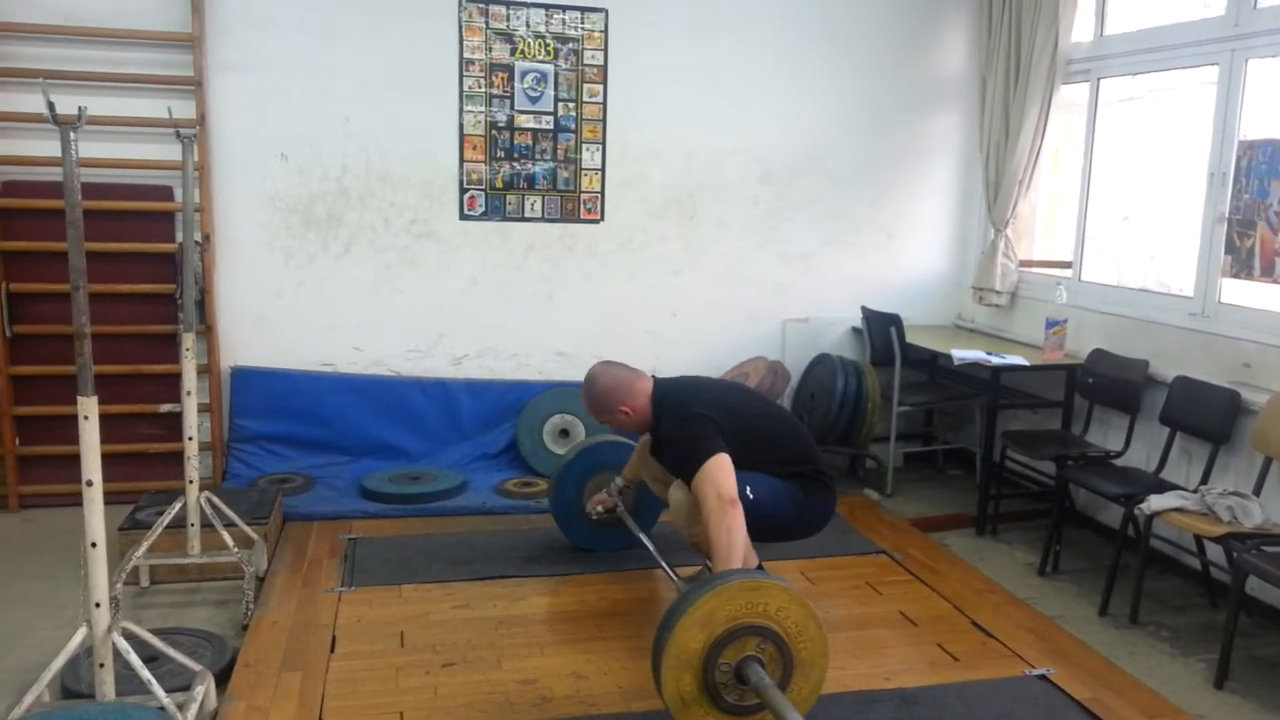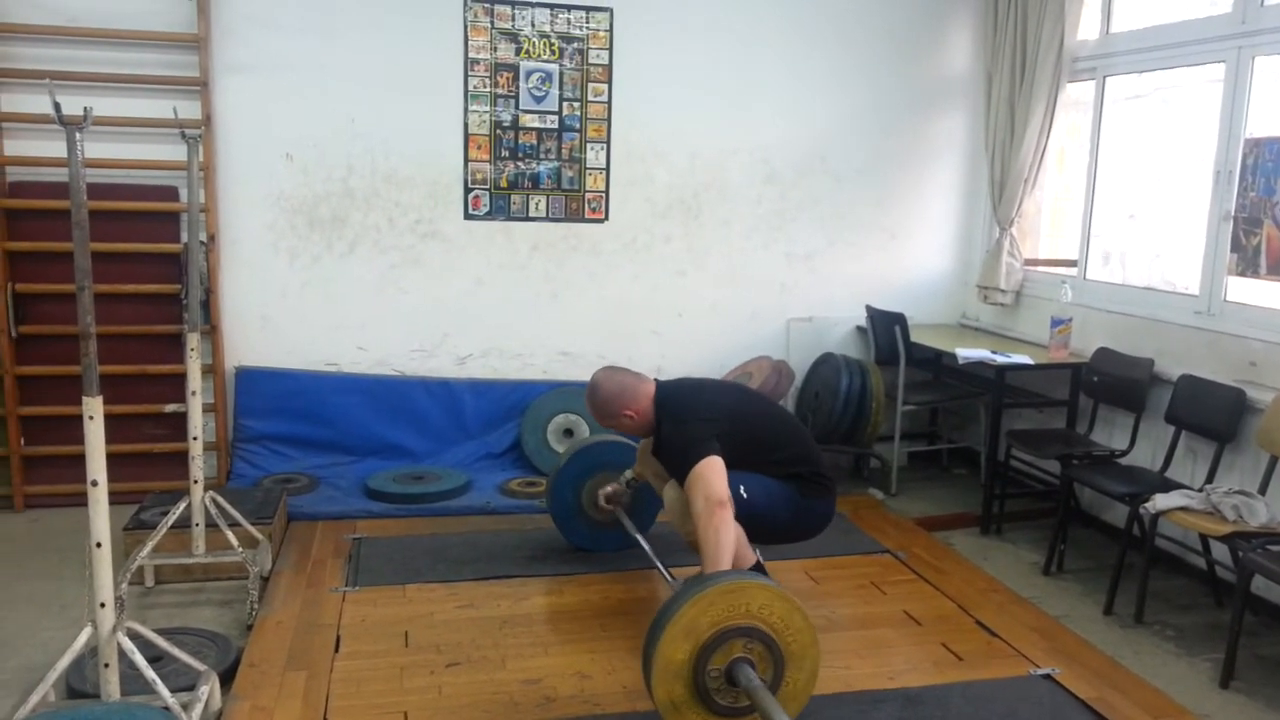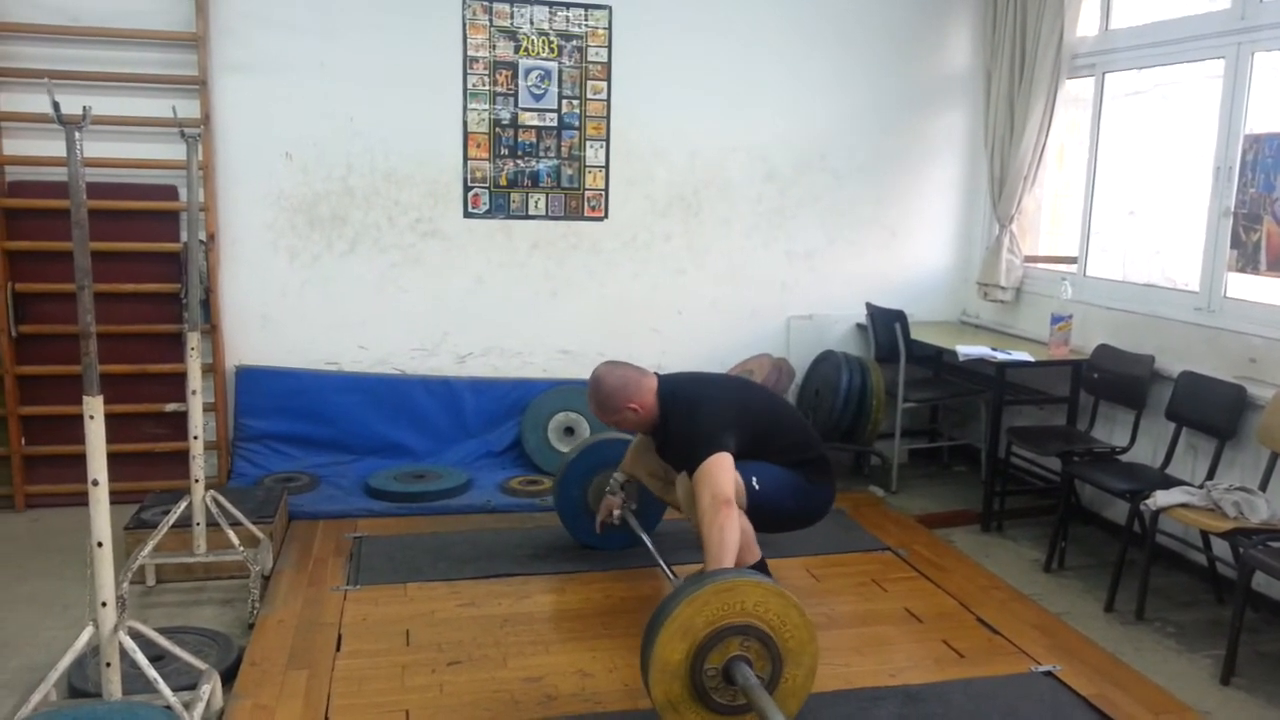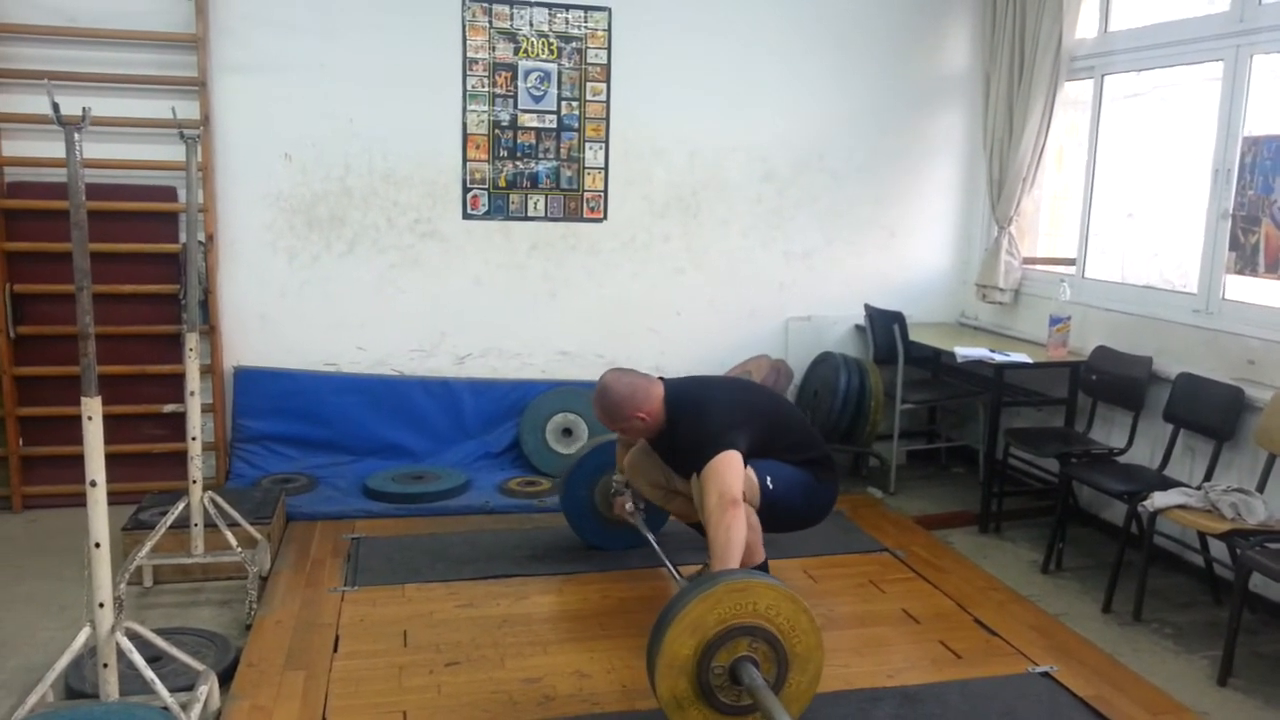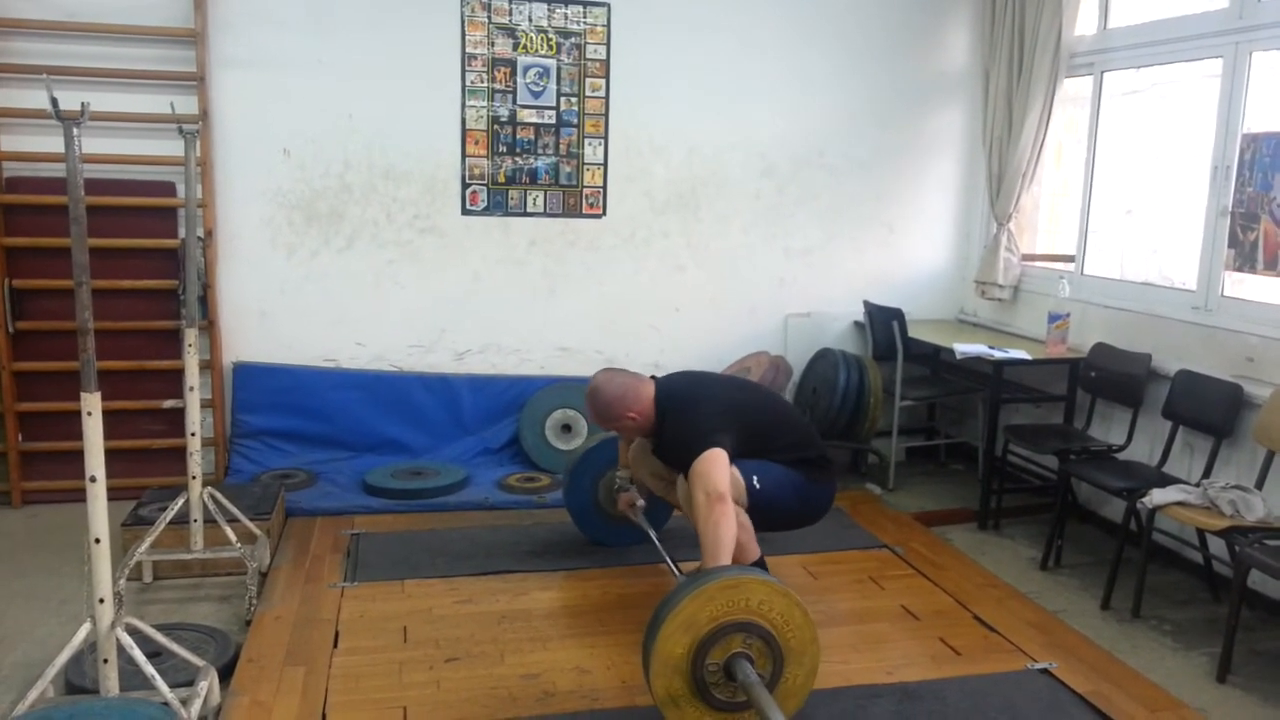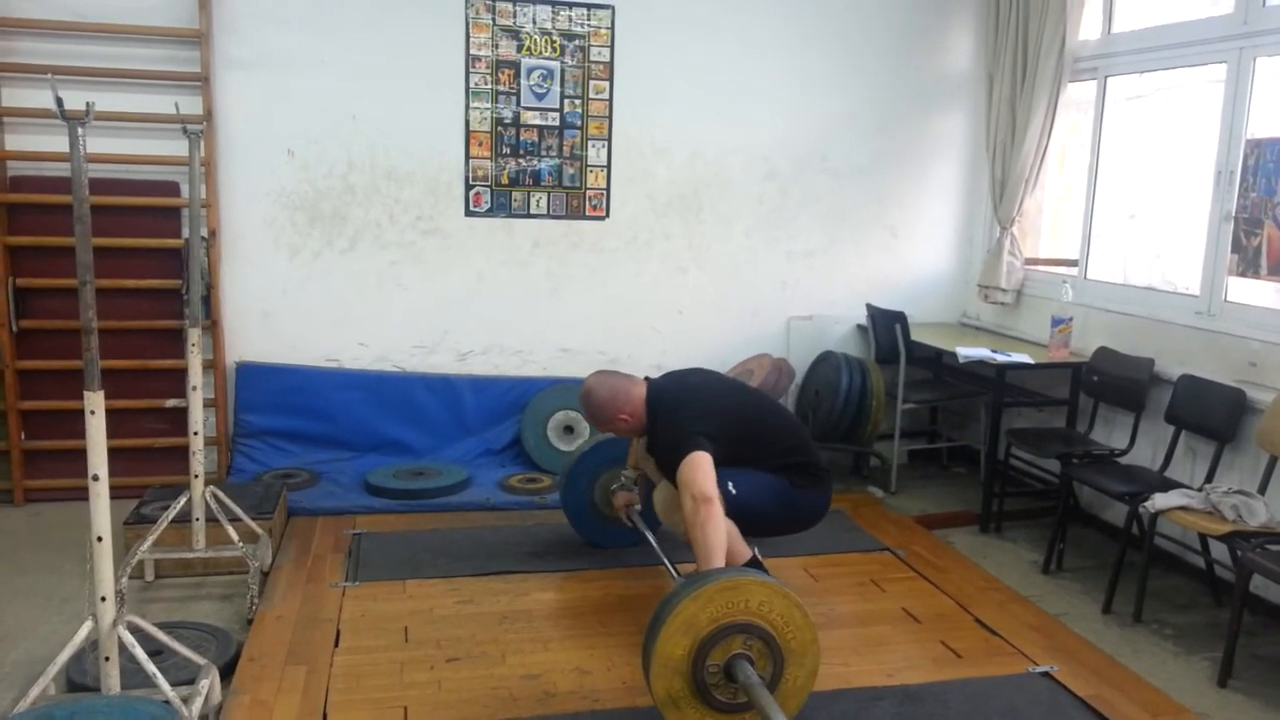
dt=0.3s
person 1, frame 1
left shoulder: (685, 422)
right shoulder: (667, 397)
left elbow: (724, 505)
right elbow: (649, 443)
left hip: (804, 497)
left knee: (688, 498)
right knee: (651, 455)
right ankle: (742, 563)
person 1, frame 2
left shoulder: (686, 425)
right shoulder: (668, 398)
left elbow: (714, 507)
right wrist: (626, 484)
left hip: (804, 500)
left knee: (683, 498)
right knee: (652, 454)
right ankle: (741, 557)
person 1, frame 3
left shoulder: (696, 419)
right shoulder: (665, 394)
left elbow: (719, 504)
right wrist: (618, 487)
left hip: (805, 486)
left knee: (696, 489)
right knee: (644, 455)
right ankle: (742, 552)
person 1, frame 4
left shoulder: (706, 423)
right shoulder: (663, 399)
left elbow: (726, 503)
right wrist: (624, 488)
left hip: (809, 485)
left knee: (714, 485)
right knee: (639, 463)
right ankle: (735, 556)
person 1, frame 5
left shoulder: (692, 422)
right shoulder: (664, 394)
left elbow: (714, 499)
left hip: (806, 484)
left knee: (700, 487)
right knee: (642, 455)
right ankle: (734, 553)
person 1, frame 6
left shoulder: (677, 425)
right shoulder: (664, 391)
left elbow: (702, 502)
left hip: (800, 492)
left knee: (671, 501)
right knee: (651, 455)
right ankle: (737, 552)
